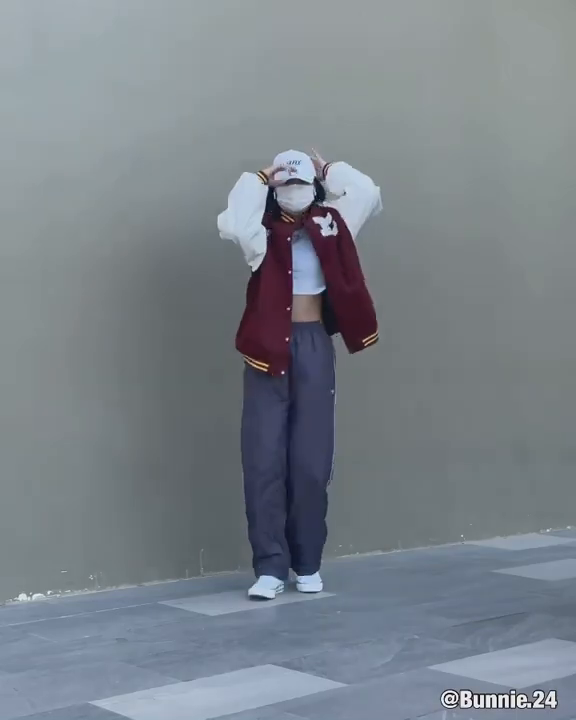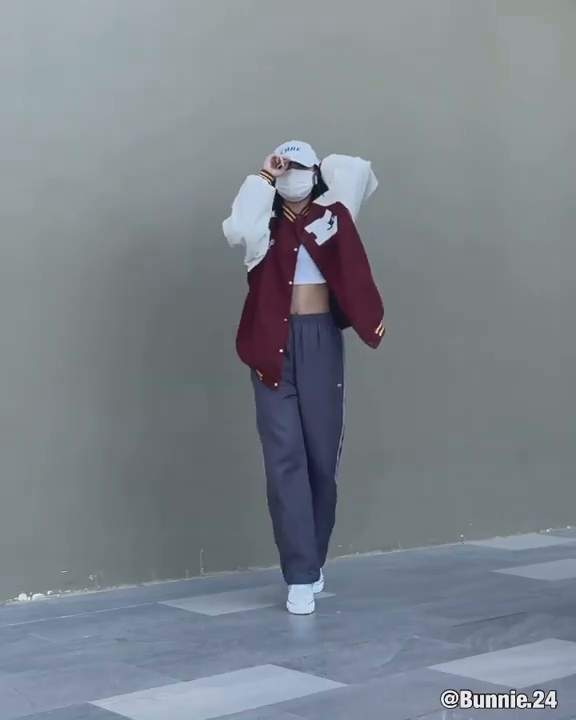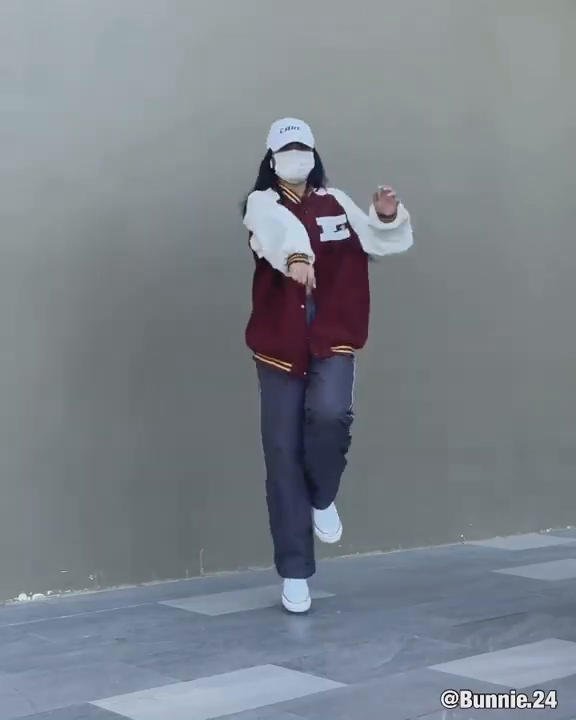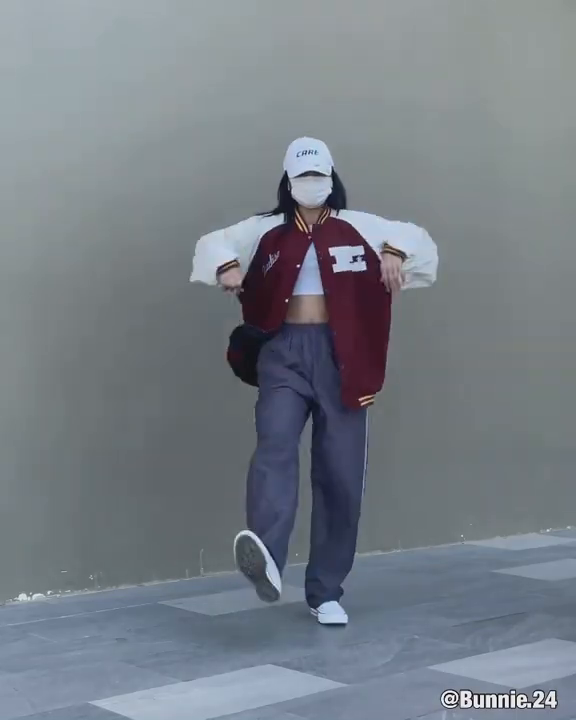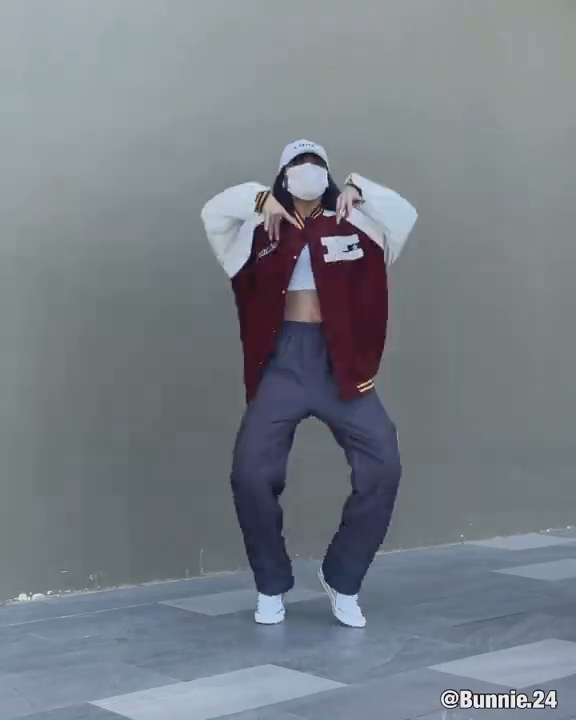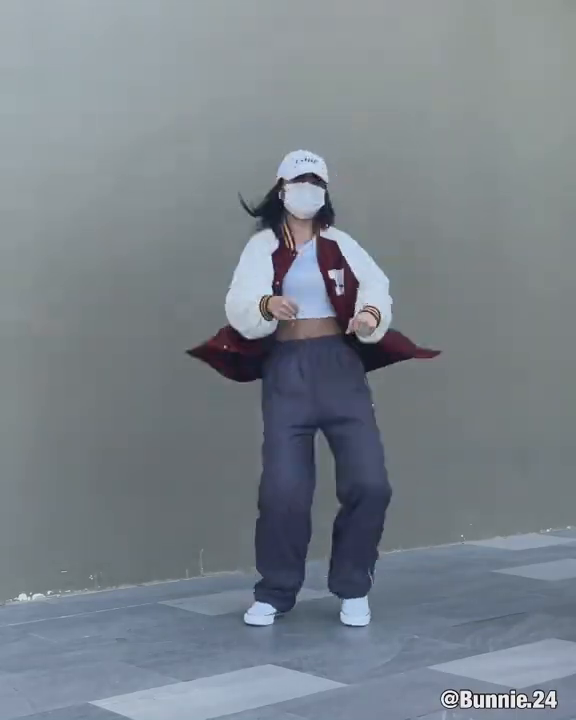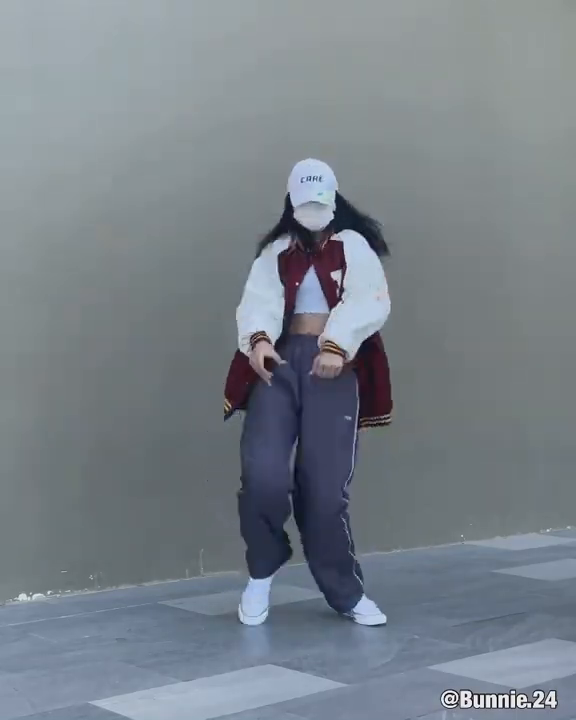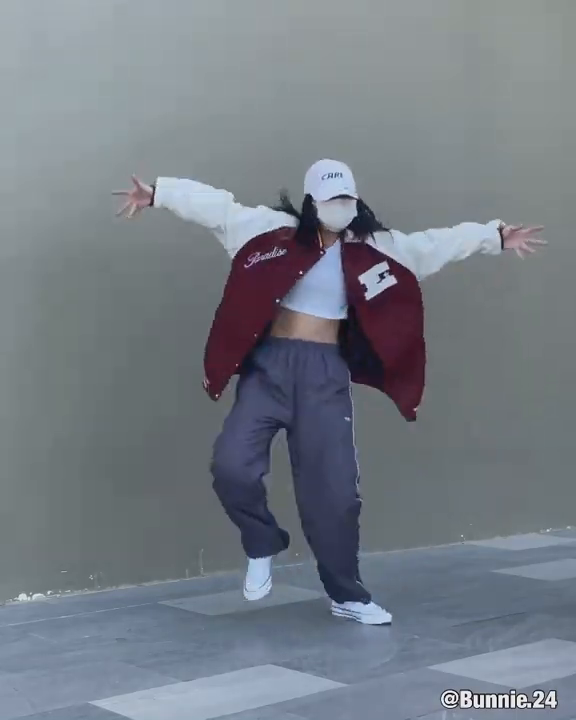
dt=0.4s
person 1, frame 1
left shoulder: (329, 224)
right shoulder: (261, 233)
left elbow: (366, 195)
right elbow: (232, 223)
left wrist: (328, 171)
right wrist: (259, 177)
left hip: (315, 349)
right hip: (268, 351)
left knee: (312, 462)
right knee: (264, 459)
left ankle: (305, 561)
right ankle: (269, 566)
person 1, frame 2
left shoulder: (333, 213)
right shoulder: (266, 228)
left elbow: (359, 172)
right elbow: (237, 227)
left wrist: (321, 165)
right wrist: (263, 178)
left hip: (321, 343)
right hip: (274, 347)
left knee: (322, 458)
right knee: (284, 458)
left ankle: (313, 560)
right ankle: (300, 575)
person 1, frame 3
left shoulder: (337, 204)
right shoulder: (262, 204)
left elbow: (385, 239)
right elbow: (276, 229)
left wrist: (388, 215)
right wrist: (295, 256)
left hip: (331, 328)
right hip: (282, 333)
left knee: (331, 413)
right knee: (283, 449)
left ankle: (322, 498)
right ankle: (294, 567)
person 1, frame 4
left shoulder: (358, 227)
right shoulder: (267, 230)
left elbow: (420, 245)
right elbow: (213, 245)
left wrist: (397, 253)
right wrist: (223, 267)
left hip: (341, 356)
right hip: (284, 353)
left knee: (342, 474)
right knee: (275, 444)
left ankle: (325, 591)
right ankle: (266, 554)
person 1, frame 5
left shoulder: (348, 223)
right shoulder: (263, 225)
left elbow: (403, 216)
right elbow: (215, 213)
left wrist: (358, 192)
right wrist: (259, 199)
left hip: (337, 356)
right hip: (281, 359)
left knee: (382, 466)
right knee: (252, 473)
left ankle: (342, 581)
right ankle: (272, 587)
person 1, frame 6
left shoulder: (342, 245)
right shoulder: (263, 248)
left elbow: (374, 289)
right elbow: (239, 309)
left wrist: (372, 315)
right wrist: (267, 305)
left hip: (341, 368)
right hip: (286, 371)
left knee: (369, 483)
right knee: (284, 490)
left ankle: (352, 588)
right ankle: (273, 593)
person 1, frame 7
left shoulder: (353, 244)
right shoulder: (278, 251)
left elbow: (368, 304)
right elbow: (257, 303)
left wrist: (336, 346)
right wrist: (259, 339)
left hip: (334, 373)
right hip: (280, 369)
left knee: (325, 492)
right knee: (264, 478)
left ankle: (347, 594)
right ankle: (262, 569)
person 1, frame 8
left shoulder: (374, 247)
right shoulder: (279, 233)
left elbow: (435, 243)
right elbow: (219, 208)
left wrist: (494, 235)
right wrist: (157, 193)
left hip: (326, 377)
right hip: (270, 371)
left knee: (334, 493)
right knee: (232, 467)
left ankle: (348, 595)
right ankle: (264, 545)
